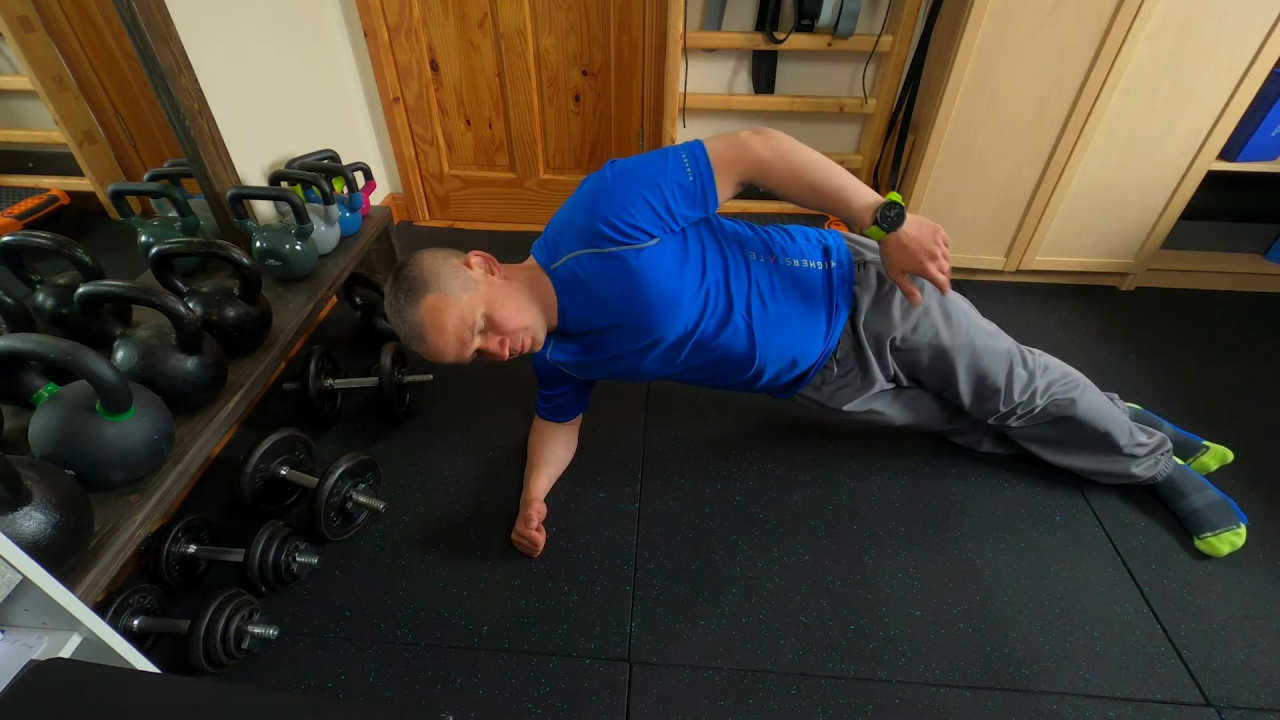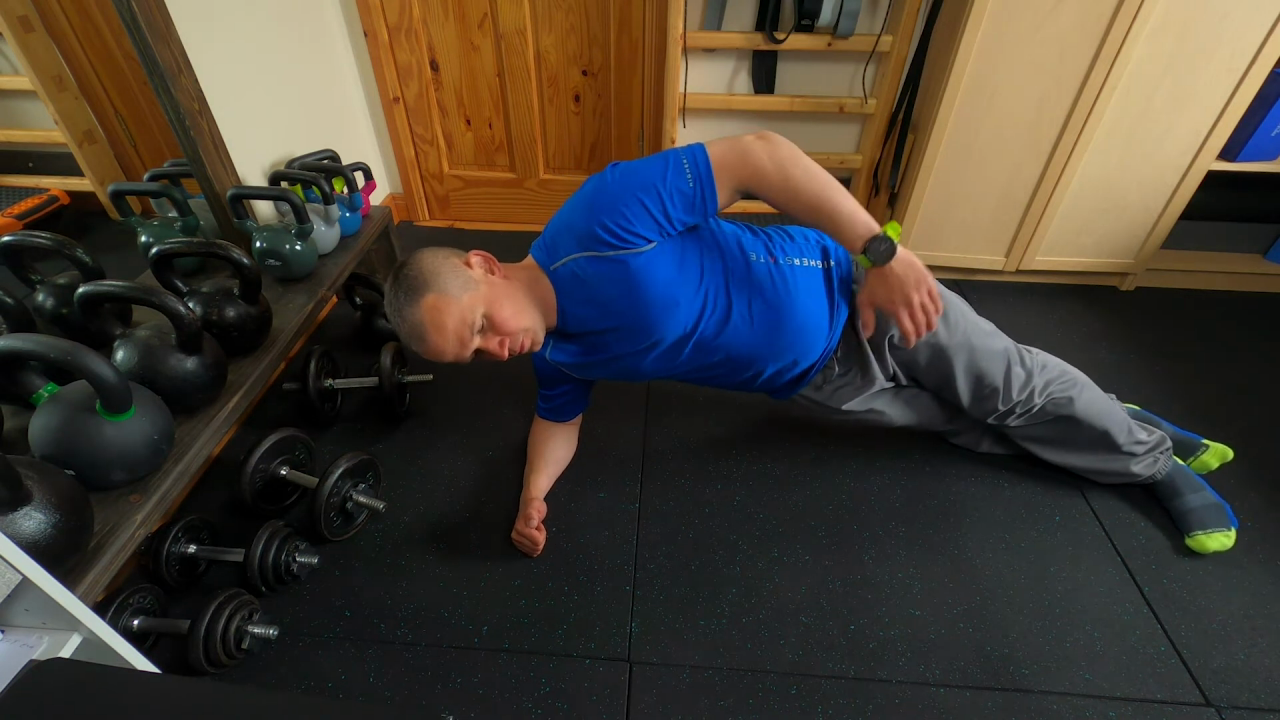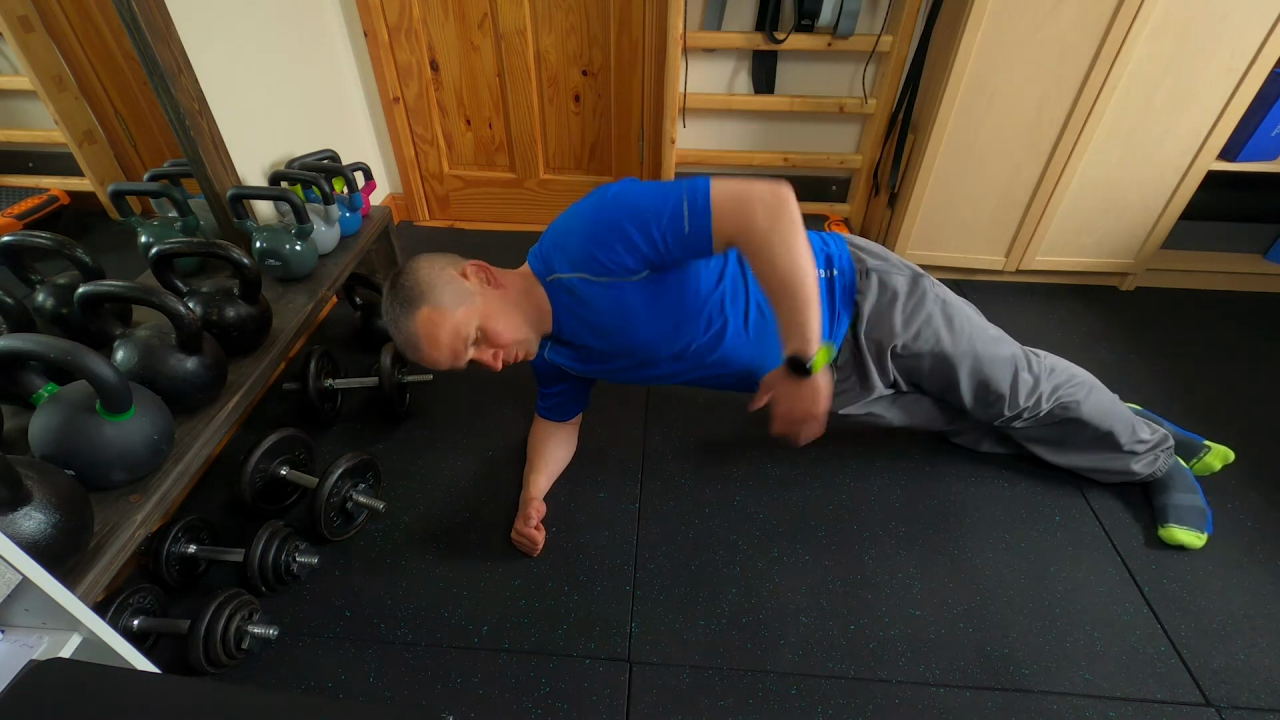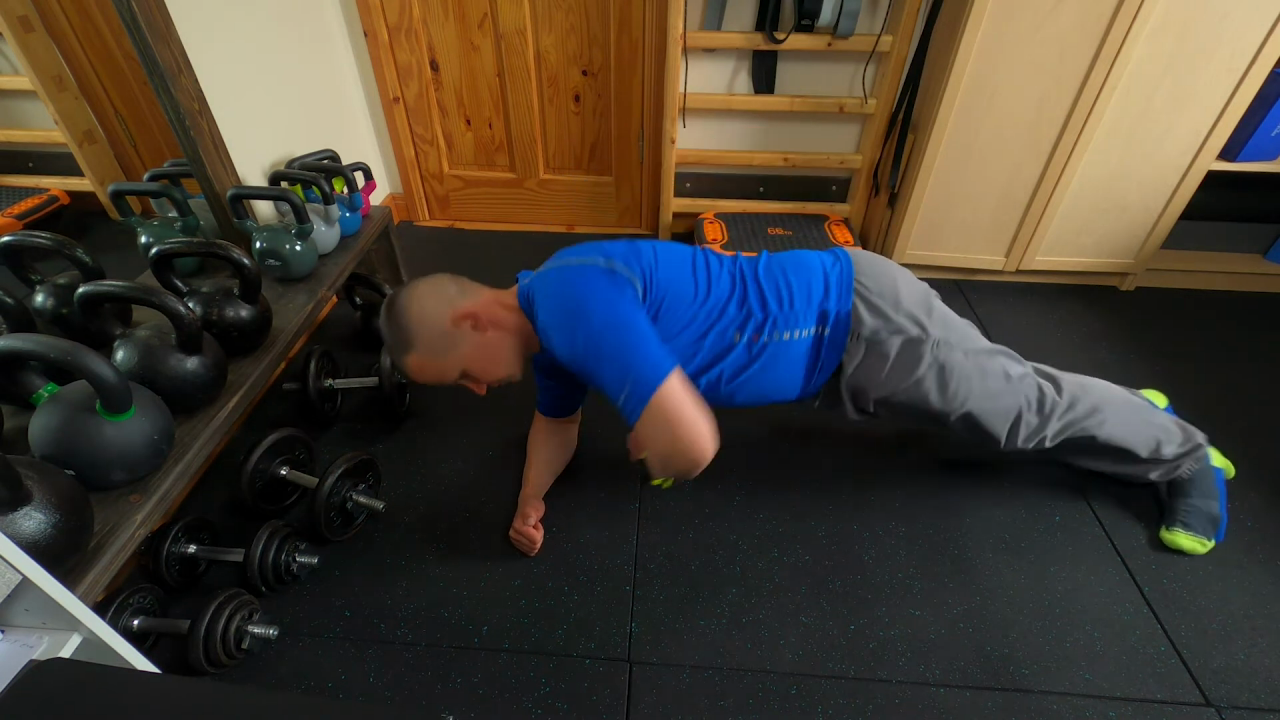
dt=0.3s
person 1, frame 1
left shoulder: (601, 215)
right shoulder: (554, 349)
left elbow: (754, 151)
right elbow: (558, 420)
left wrist: (888, 220)
right wrist: (532, 497)
left hip: (856, 295)
right hip: (822, 377)
left knee: (1015, 388)
right knee: (977, 428)
left ankle: (1153, 452)
right ankle: (1145, 457)
person 1, frame 2
left shoulder: (600, 219)
right shoulder: (553, 347)
left elbow: (757, 157)
right elbow: (558, 419)
left wrist: (879, 249)
right wrist: (533, 496)
left hip: (842, 295)
right hip: (820, 373)
left knee: (1013, 387)
right knee: (975, 428)
left ankle: (1150, 449)
right ankle: (1130, 443)
person 1, frame 3
left shoulder: (591, 235)
right shoulder: (555, 343)
left elbow: (771, 208)
right elbow: (558, 419)
left wrist: (803, 369)
right wrist: (533, 496)
left hip: (859, 299)
right hip: (837, 375)
left knee: (1016, 386)
right knee: (976, 423)
left ankle: (1152, 446)
right ankle: (1133, 449)
person 1, frame 4
left shoulder: (572, 301)
right shoulder: (546, 338)
left elbow: (691, 444)
right elbow: (557, 414)
left wrist: (653, 456)
right wrist: (530, 499)
left hip: (862, 320)
right hip: (831, 361)
left knee: (1022, 408)
right knee: (995, 399)
left ankle: (1177, 453)
right ankle: (1126, 421)
